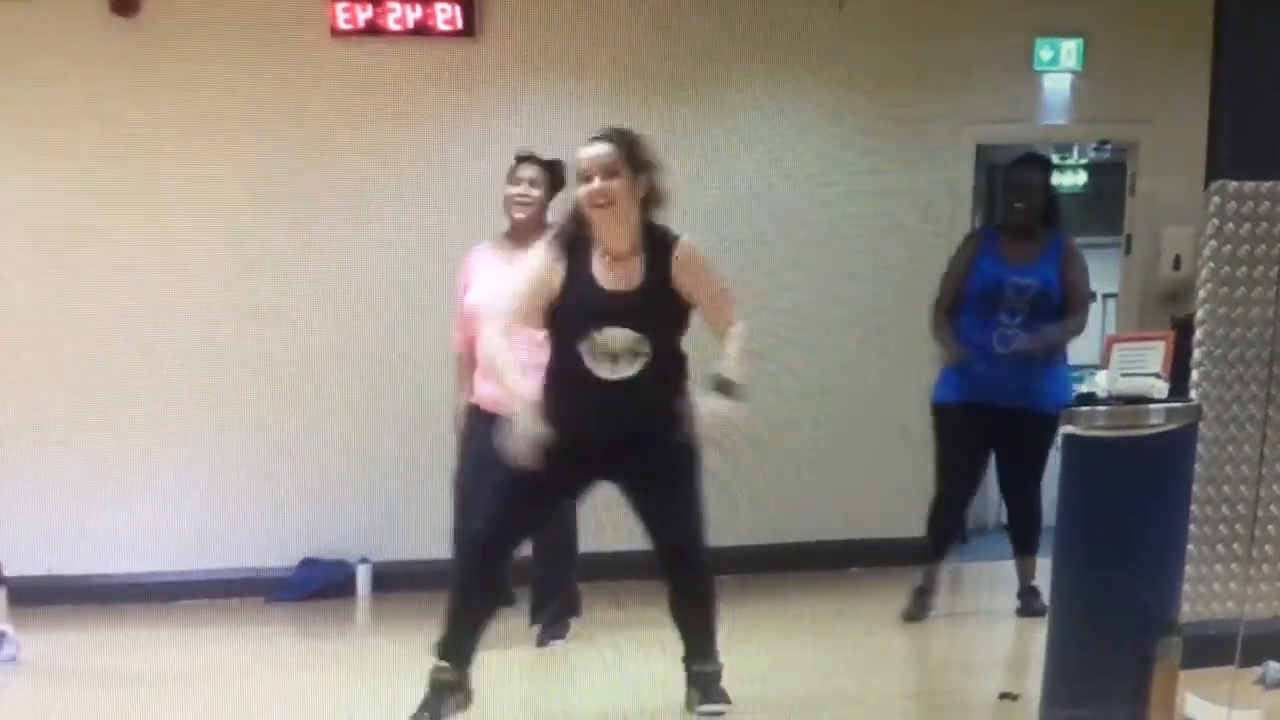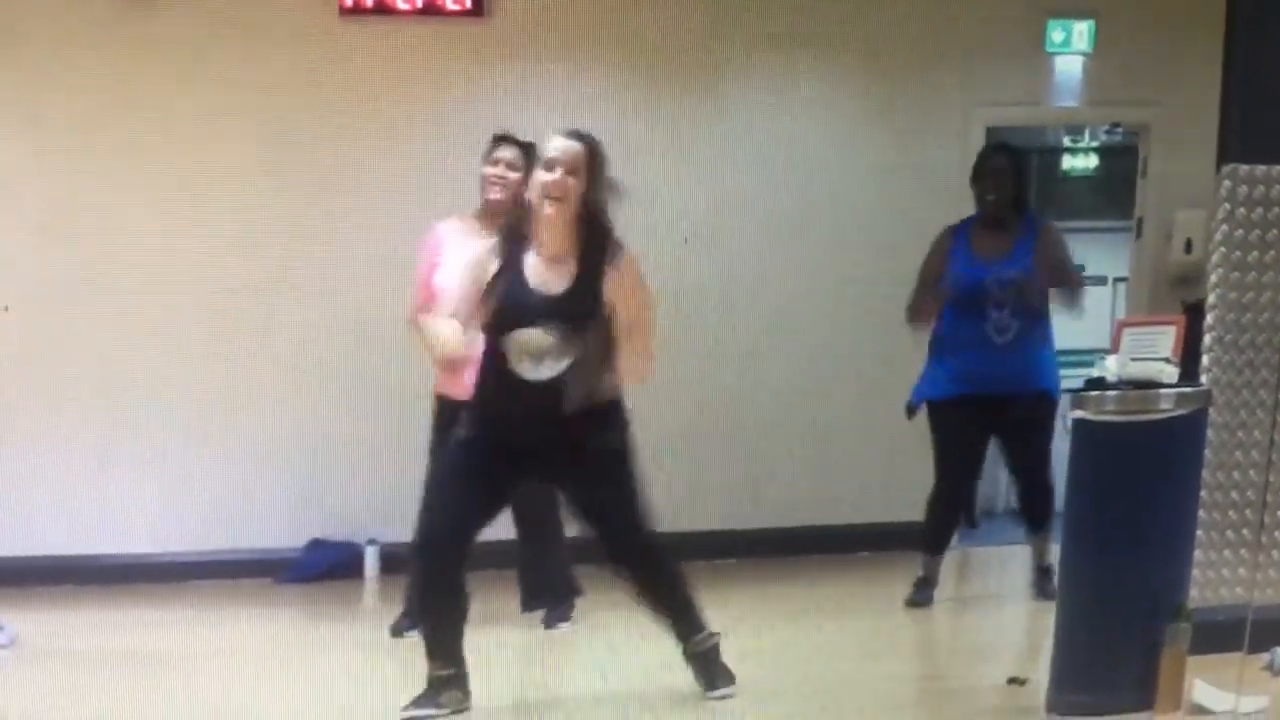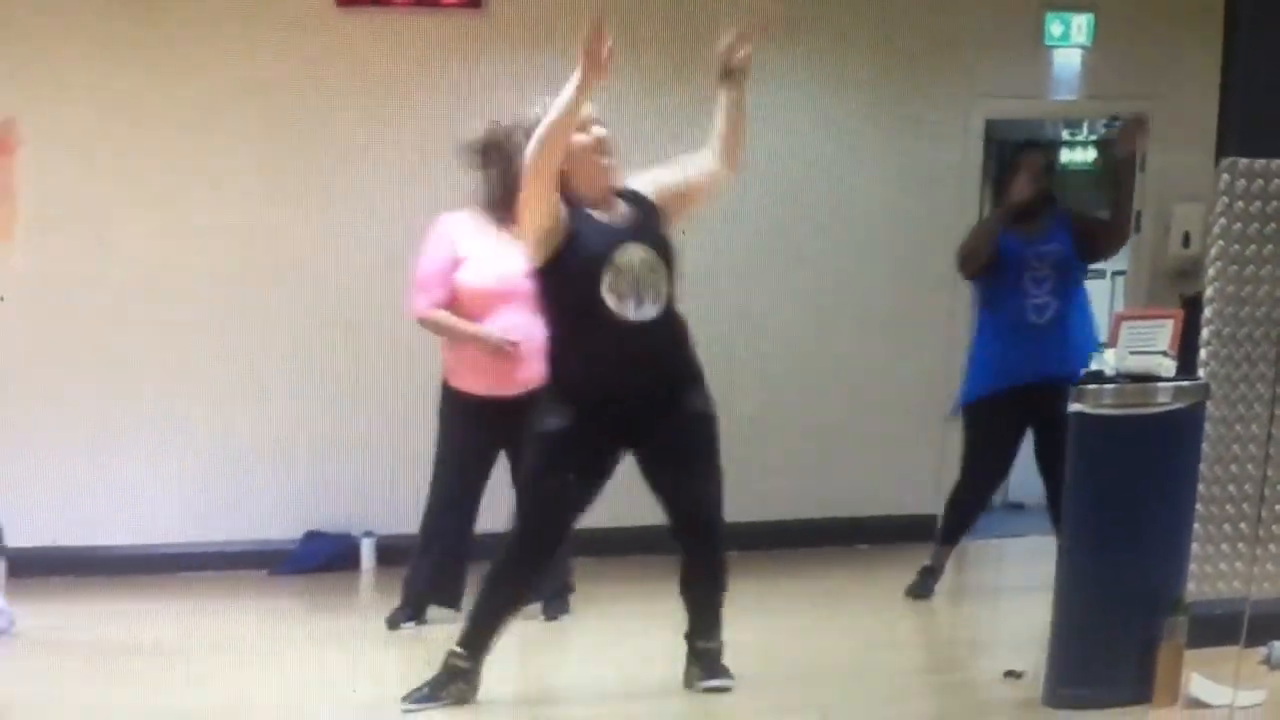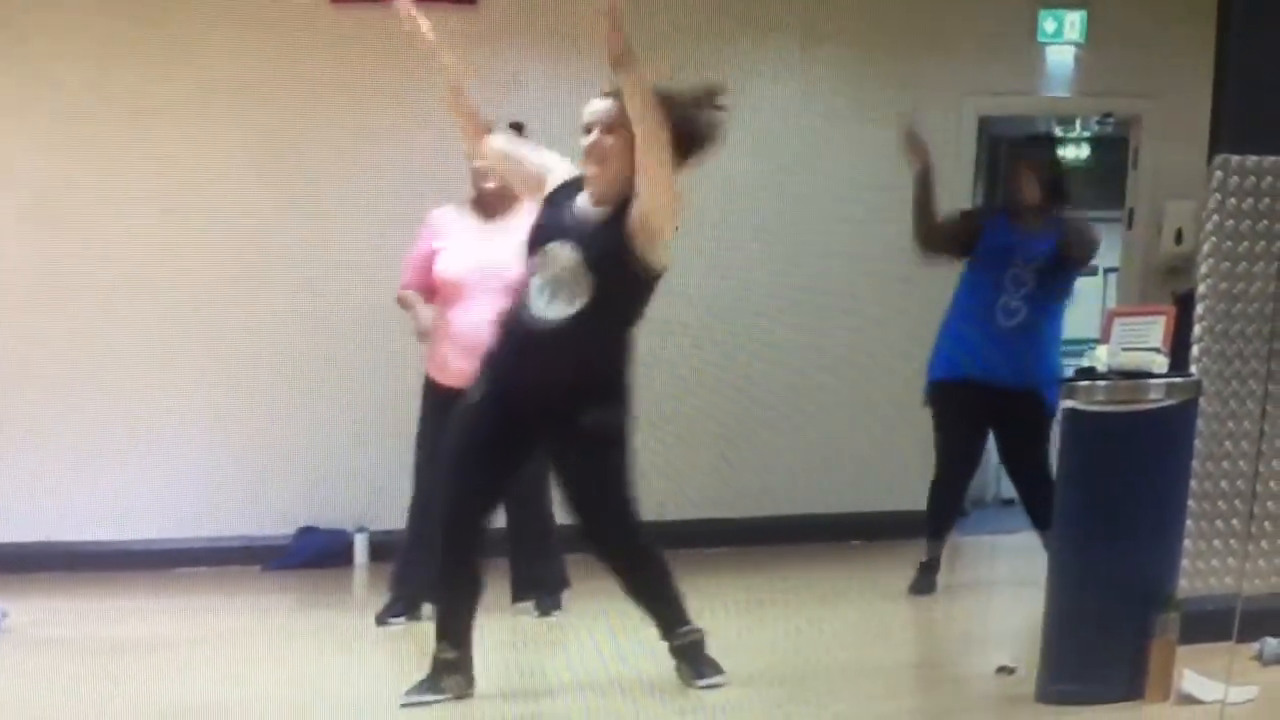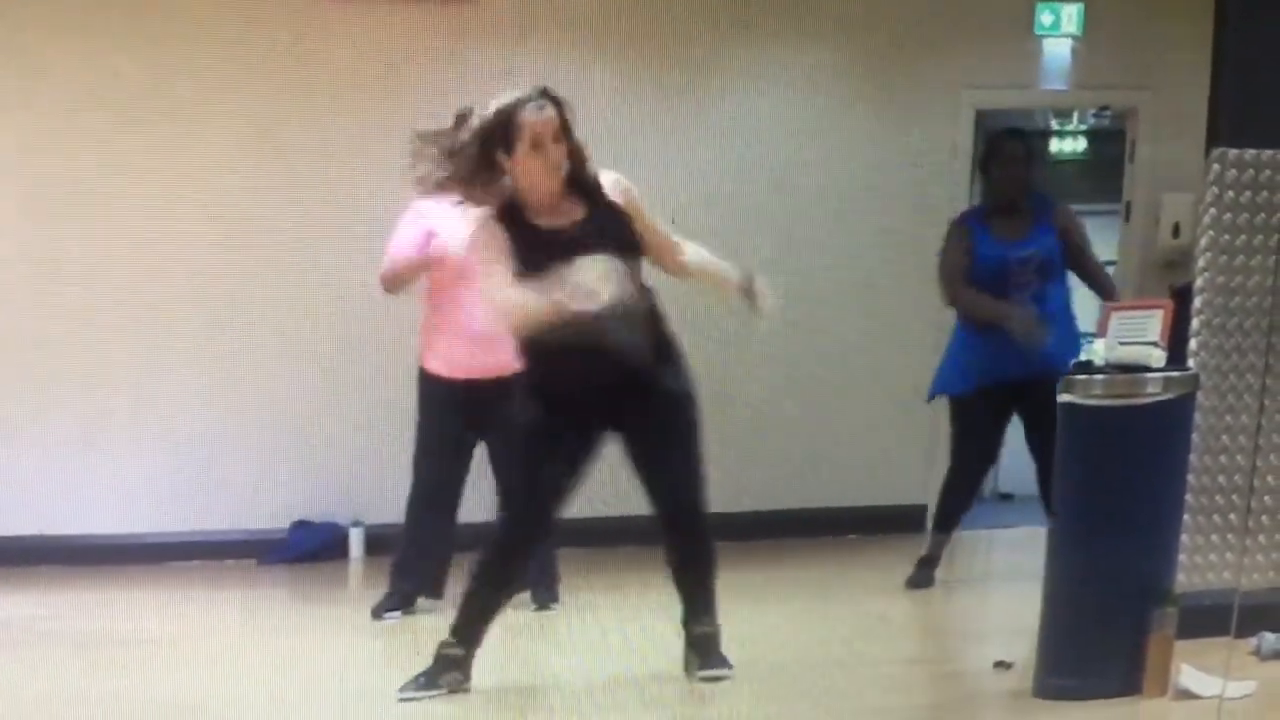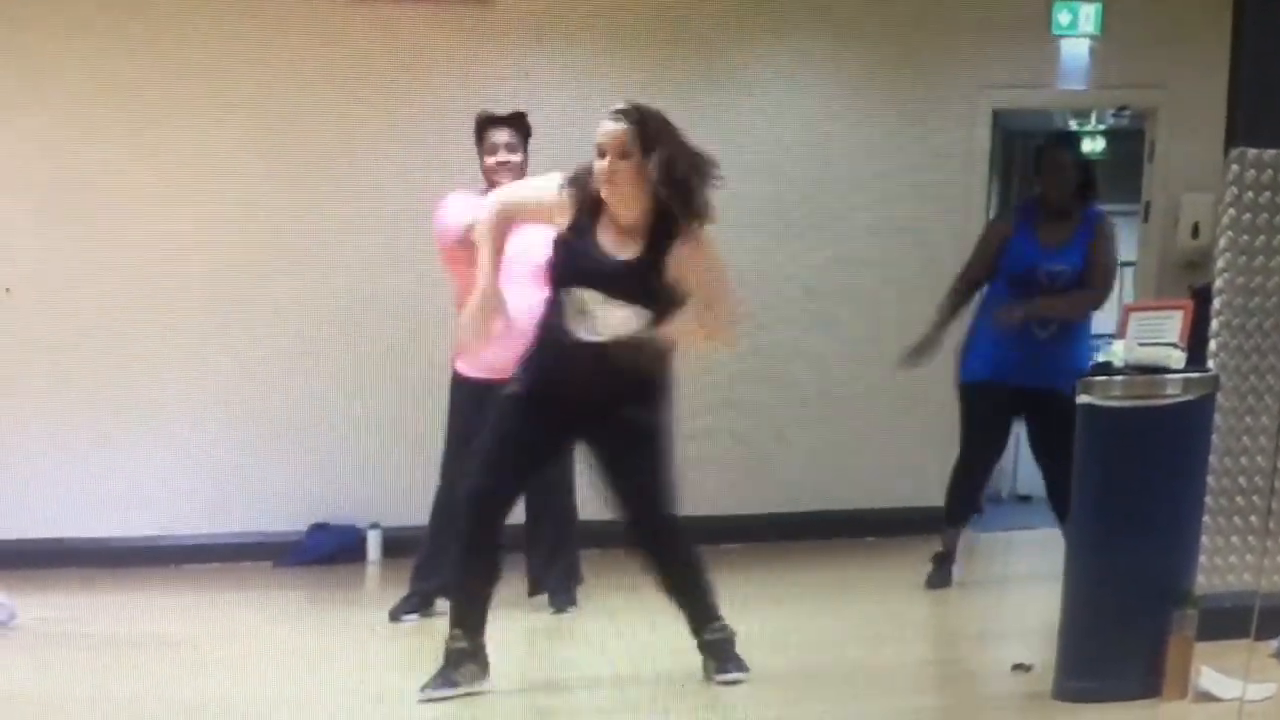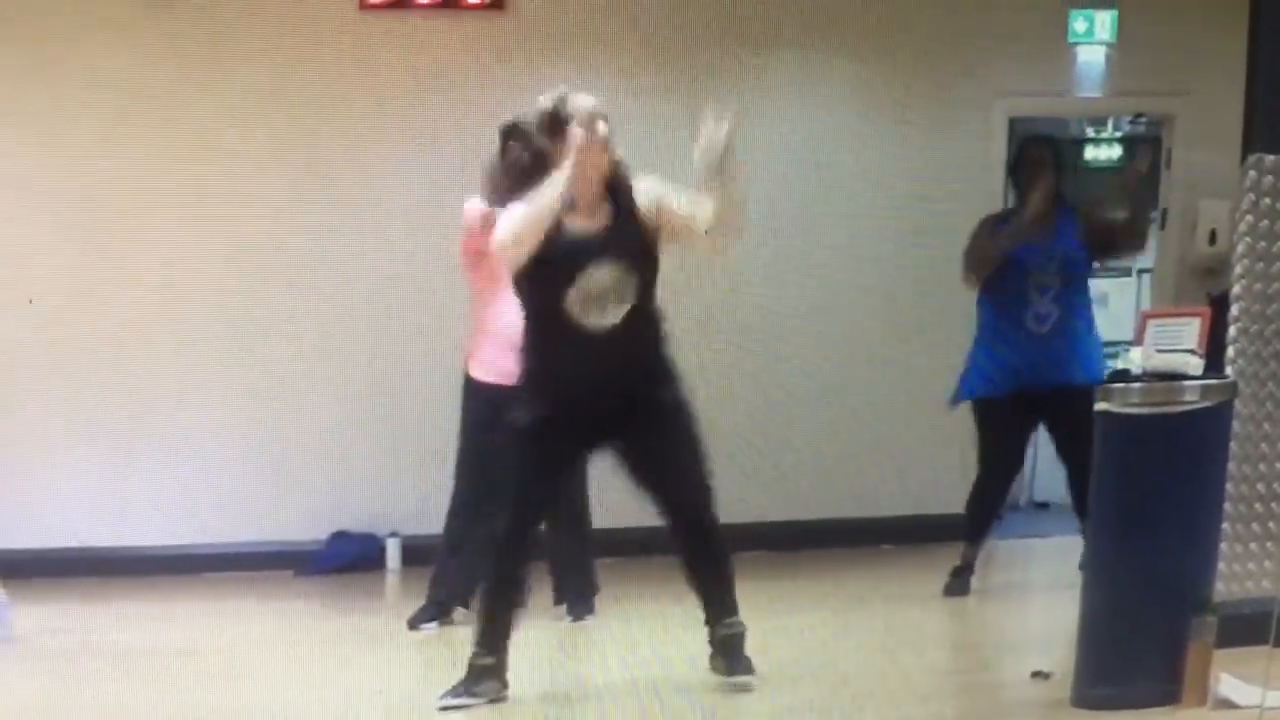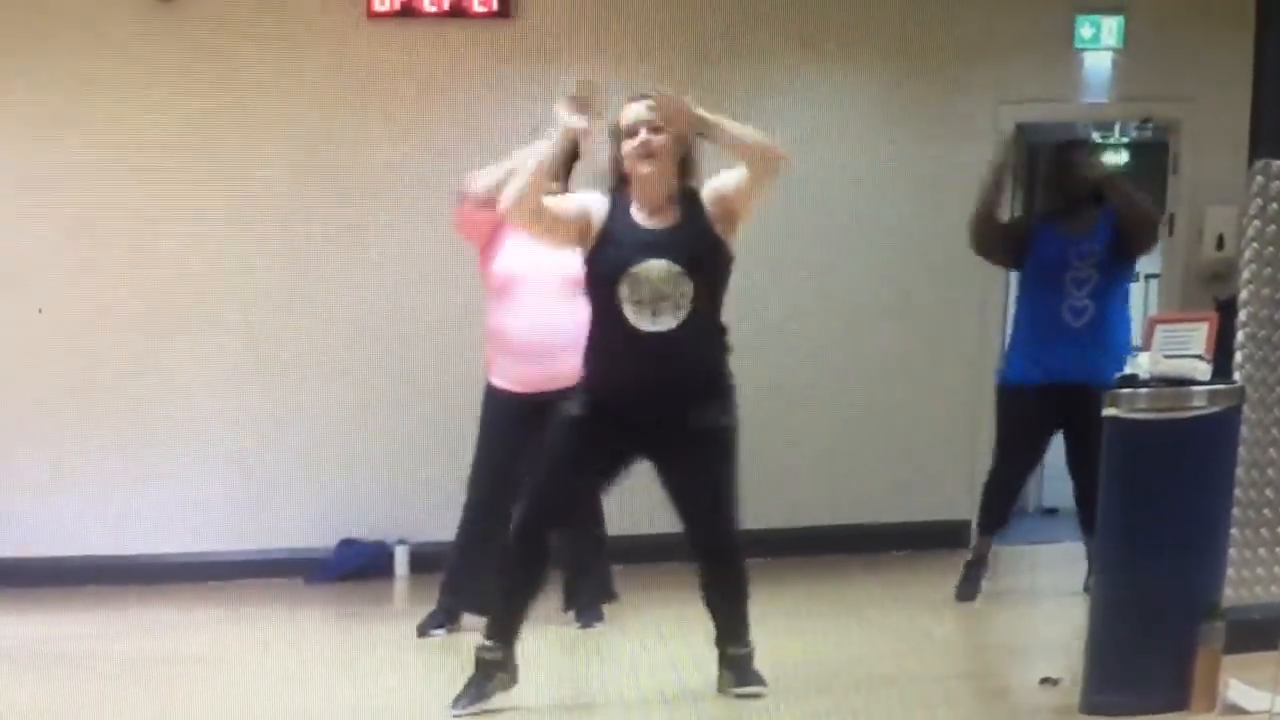
dt=0.4s
person 1, frame 1
left shoulder: (676, 254)
right shoulder: (557, 254)
left elbow: (728, 318)
right elbow: (502, 330)
left wrist: (724, 387)
right wrist: (521, 402)
left hip: (655, 435)
right hip: (565, 433)
left knee: (686, 556)
right knee: (486, 548)
person 1, frame 2
left shoulder: (613, 266)
right shoulder: (501, 254)
left elbow: (640, 352)
right elbow: (459, 325)
left wrist: (607, 367)
right wrist: (451, 338)
left hip: (584, 434)
right hip: (493, 432)
left knee: (636, 550)
right knee: (436, 545)
left ankle: (702, 649)
person 1, frame 3
left shoulder: (648, 199)
right shoulder: (549, 219)
left elbow: (724, 163)
right elbow: (537, 164)
left wrist: (730, 85)
right wrist: (581, 82)
left hip: (675, 402)
right hip: (583, 412)
left knee: (703, 532)
right knee: (532, 543)
left ankle: (704, 653)
right ankle: (461, 668)
person 1, frame 4
left shoulder: (649, 211)
right shoulder: (557, 186)
left elbow: (659, 148)
right elbow: (479, 137)
left wrist: (623, 63)
left hip: (584, 405)
right hip: (503, 394)
left knee: (615, 536)
right knee: (458, 524)
left ankle: (686, 643)
right ankle: (452, 663)
person 1, frame 5
left shoulder: (611, 192)
right shoulder: (498, 226)
left elbow: (671, 254)
left wrist: (736, 280)
left hip: (652, 383)
right hip: (564, 398)
left knee: (685, 511)
right knee: (521, 528)
left ankle: (702, 640)
right ankle: (455, 657)
person 1, frame 6
left shoulder: (683, 241)
right shoulder: (572, 201)
left elbow: (721, 325)
right elbow: (498, 205)
left wrist: (645, 326)
right wrist: (486, 292)
left hip: (626, 404)
right hip: (542, 389)
left knee: (654, 528)
right knee: (481, 509)
left ankle: (715, 642)
right ankle: (465, 656)
person 1, frame 7
left shoulder: (641, 199)
right shoulder: (529, 213)
left elbow: (714, 225)
right elbow: (509, 247)
left wrist: (716, 171)
right wrist: (570, 172)
left hip: (644, 396)
right hip: (556, 403)
left knee: (696, 515)
right knee: (514, 532)
left ankle: (727, 641)
right ankle: (487, 668)
person 1, frame 8
left shoulder: (713, 206)
right shoulder: (596, 214)
left elbow: (767, 162)
right elbow: (516, 208)
left wrist: (697, 119)
right wrist: (562, 135)
left hip: (694, 412)
right hip: (602, 411)
left knee: (717, 540)
right knee: (531, 527)
left ankle: (736, 659)
right ankle: (495, 663)
person 2, frame 1
right shoulder: (479, 258)
right elbow: (465, 341)
right wrist: (462, 404)
right hip: (489, 411)
left knee: (552, 515)
right knee: (473, 510)
left ankle: (555, 613)
person 2, frame 2
right shoulder: (445, 234)
right elbow: (422, 309)
right wrist: (441, 350)
right hip: (457, 398)
left knee: (534, 498)
left ankle: (555, 596)
right ankle: (422, 604)
person 2, frame 3
right shoulder: (453, 229)
right elbow: (424, 311)
right wrist: (479, 334)
left hip: (537, 390)
right hip: (469, 394)
right knee: (451, 496)
left ankle: (552, 591)
right ankle: (420, 597)
person 2, frame 4
left shoulder: (540, 220)
right shoulder: (441, 222)
right elbow: (407, 288)
right wrist: (420, 312)
right hip: (449, 385)
left knee: (527, 490)
right knee: (433, 491)
left ankle: (544, 587)
right ankle: (409, 594)
person 2, frame 5
right shoulder: (428, 210)
right elbow: (391, 279)
right wrist: (424, 259)
left hip: (515, 375)
right hip: (446, 377)
left knee: (525, 481)
right knee: (433, 483)
left ankle: (541, 580)
right ankle: (408, 586)
person 2, frame 6
right shoulder: (460, 205)
right elbow: (458, 235)
right hip: (480, 375)
left knee: (551, 484)
right knee: (460, 485)
left ankle: (559, 582)
right ankle: (427, 588)
person 2, frame 7
right shoulder: (484, 214)
right elbow: (487, 221)
right hip: (492, 382)
left knee: (567, 492)
right knee: (475, 493)
left ankle: (577, 591)
right ankle: (444, 597)
person 2, frame 8
right shoulder: (496, 228)
right elbow: (473, 191)
left hip: (576, 390)
right hip: (510, 392)
left knee: (579, 500)
right knee: (486, 501)
left ankle: (587, 598)
right ankle: (453, 604)
person 3, frame 1
left shoulder: (1063, 253)
right shoulder: (977, 245)
left elbow: (1077, 316)
right elbow: (942, 309)
left wrist: (1043, 340)
right wrist: (949, 345)
left hip: (1033, 395)
right hip: (966, 392)
left knee: (1022, 490)
right knee: (953, 489)
left ankle: (1027, 586)
right ankle: (926, 587)
person 3, frame 2
left shoulder: (1040, 235)
right shoulder: (951, 241)
left elbow: (1073, 289)
right elbow: (918, 309)
left wrist: (1055, 283)
right wrist: (926, 310)
left hip: (1027, 382)
right hip: (960, 384)
left knee: (1033, 472)
right knee: (954, 483)
left ankle: (1043, 565)
right ankle: (928, 575)
person 3, frame 3
left shoulder: (1071, 228)
right shoulder: (993, 233)
left elbow: (1118, 234)
right elbow: (968, 265)
left wrist: (1123, 170)
right wrist: (1009, 205)
left hip: (1065, 375)
right hip: (1000, 378)
left knee: (1064, 477)
right knee: (979, 476)
right ankle: (933, 567)
person 3, frame 4
left shoulder: (1063, 233)
right shoulder: (984, 224)
left elbow: (1086, 249)
right elbow: (929, 240)
left wrist: (1044, 207)
right wrist: (923, 175)
left hip: (1028, 377)
right hip: (962, 370)
left knee: (1031, 472)
right knee: (953, 470)
right ankle: (930, 563)
person 3, frame 5
left shoulder: (1056, 217)
right shoulder: (966, 227)
left elbow: (1091, 271)
right elbow: (955, 292)
right wrist: (1008, 314)
left hip: (1049, 366)
right hip: (981, 369)
left knee: (1056, 461)
right knee: (969, 464)
right ankle: (931, 557)
person 3, frame 6
left shoulder: (1097, 229)
right shoulder: (1012, 223)
left elbow: (1095, 295)
right elbow: (967, 281)
left wrist: (1030, 308)
right wrist: (934, 332)
left hip: (1059, 373)
right hip: (993, 367)
left knee: (1061, 466)
right knee: (976, 460)
right ankle: (945, 555)
person 3, frame 7
left shoulder: (1080, 225)
right shoulder: (995, 227)
left elbow: (1133, 240)
right elbow: (975, 271)
left wrist: (1135, 189)
right wrist: (1026, 218)
left hip: (1073, 374)
right hip: (1003, 376)
left knee: (1087, 470)
right knee: (997, 473)
right ankle: (965, 566)
person 3, frame 8
left shoulder: (1118, 225)
right shoulder: (1033, 231)
left elbow: (1150, 226)
right elbow: (982, 240)
left wrist: (1108, 178)
right wrist: (998, 175)
left hip: (1099, 375)
right hip: (1033, 373)
left knee: (1092, 474)
right knee: (1010, 466)
right ankle: (977, 562)
